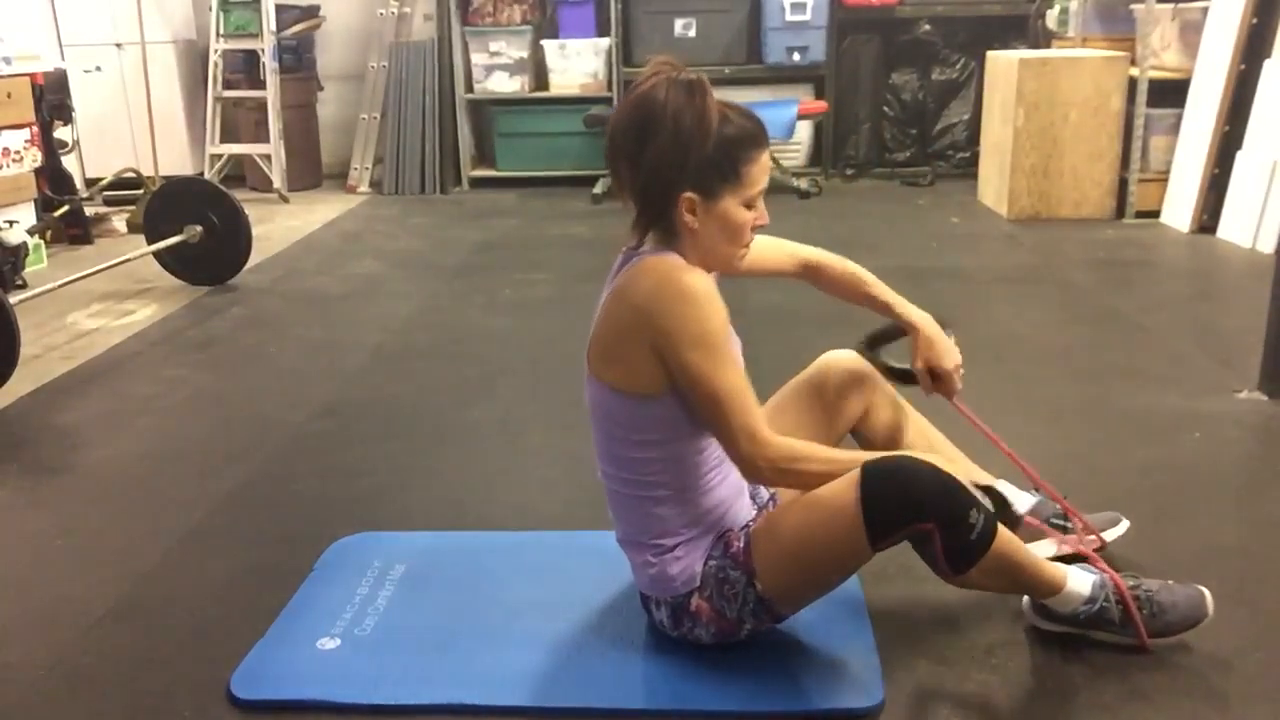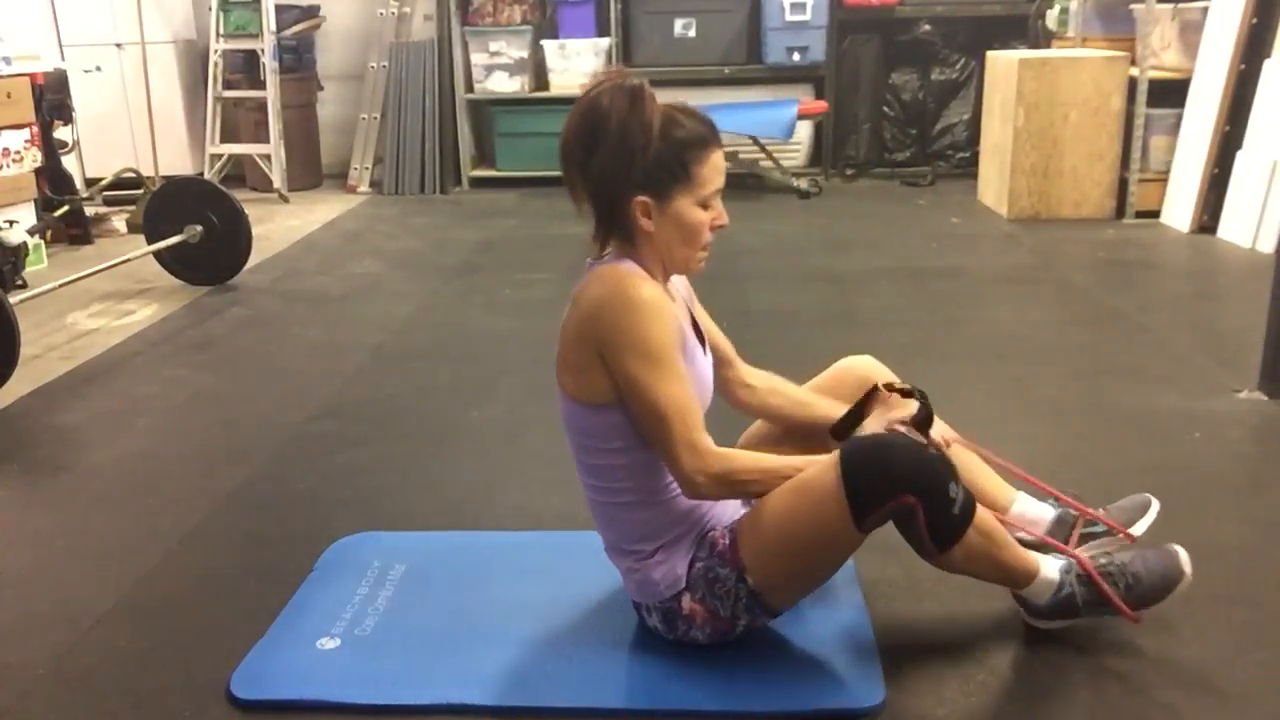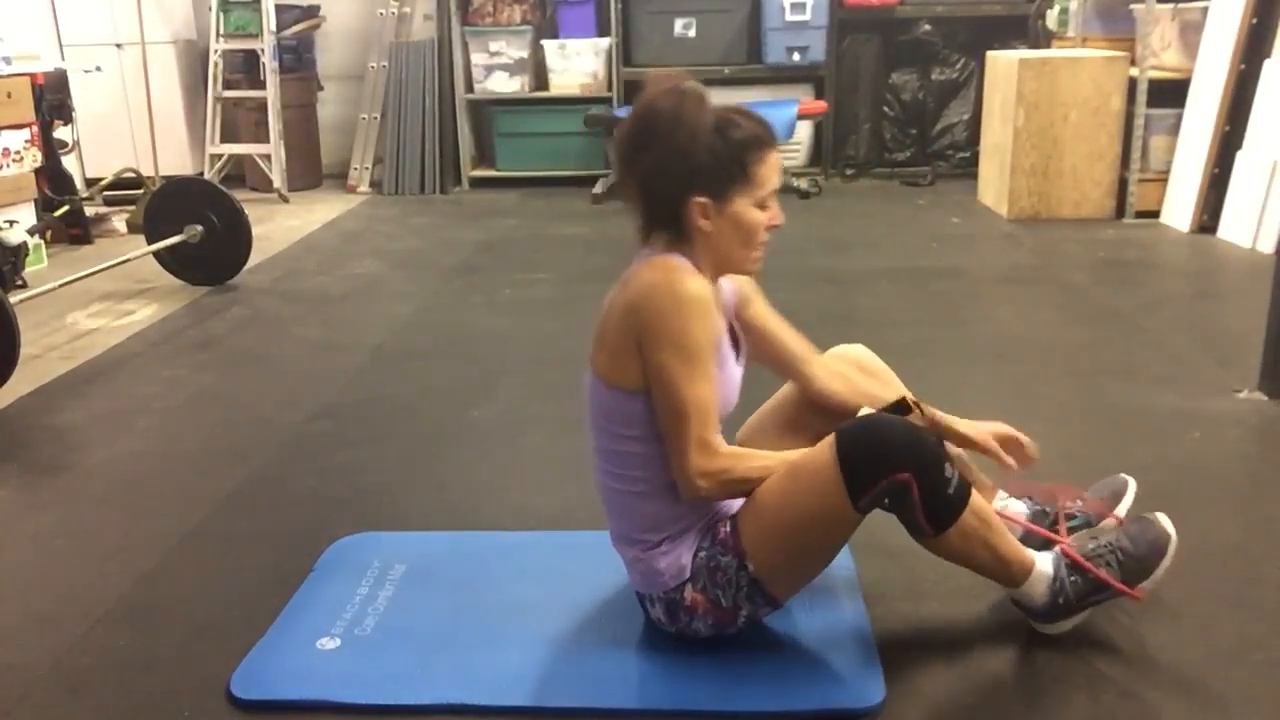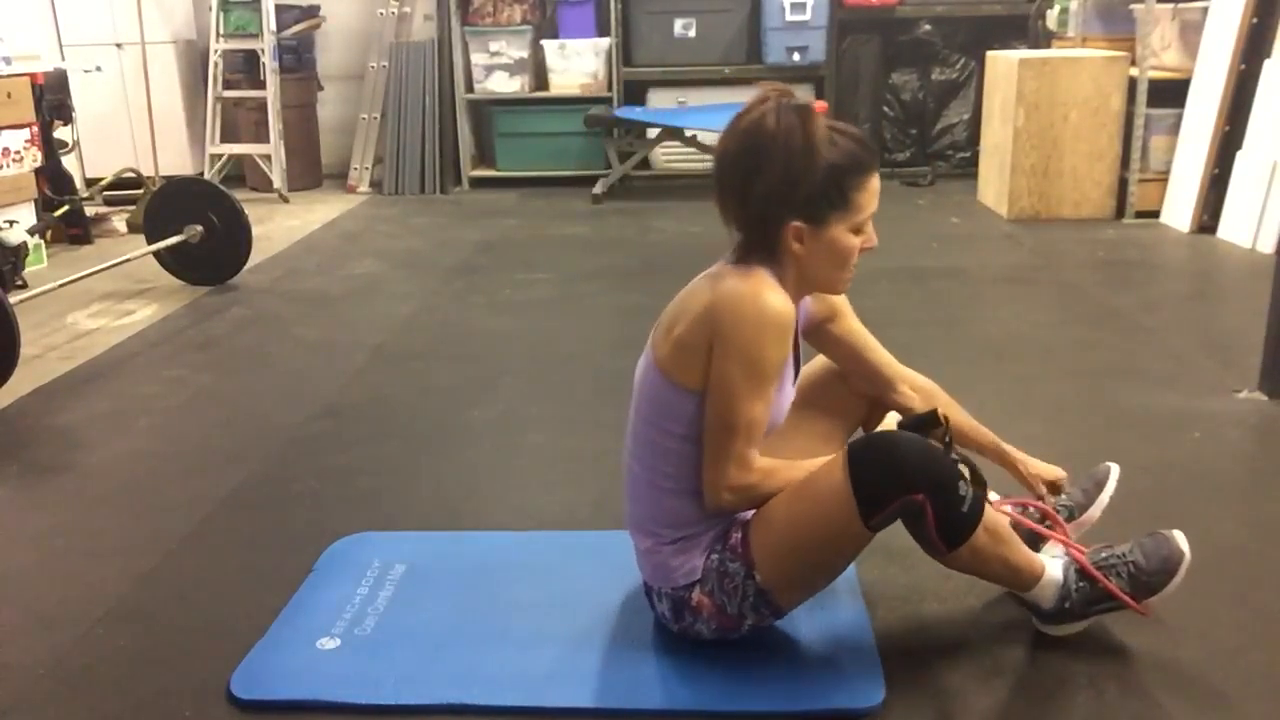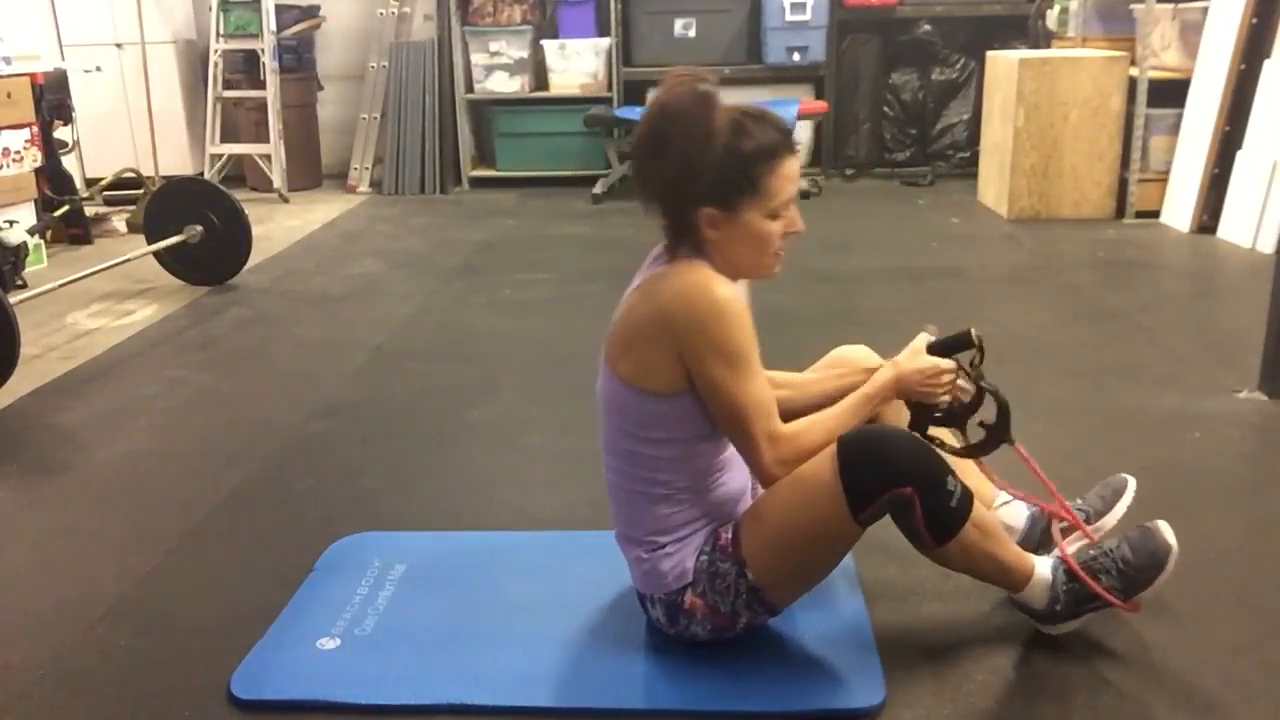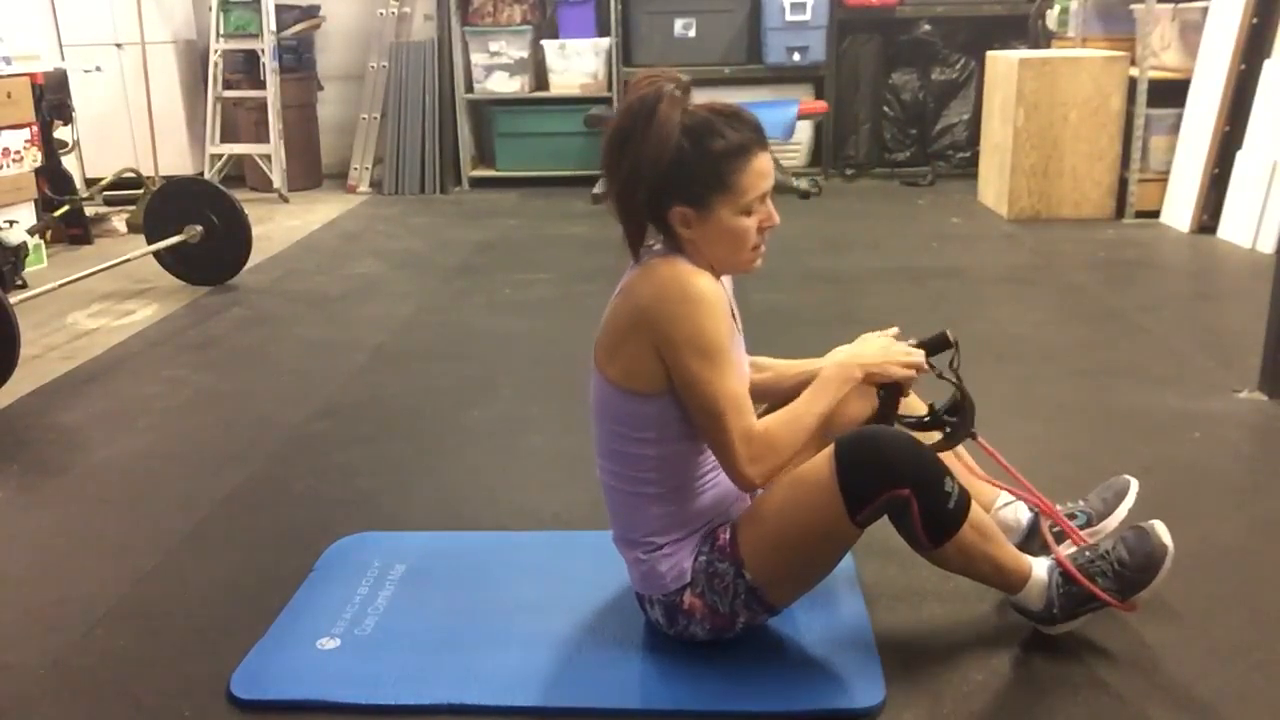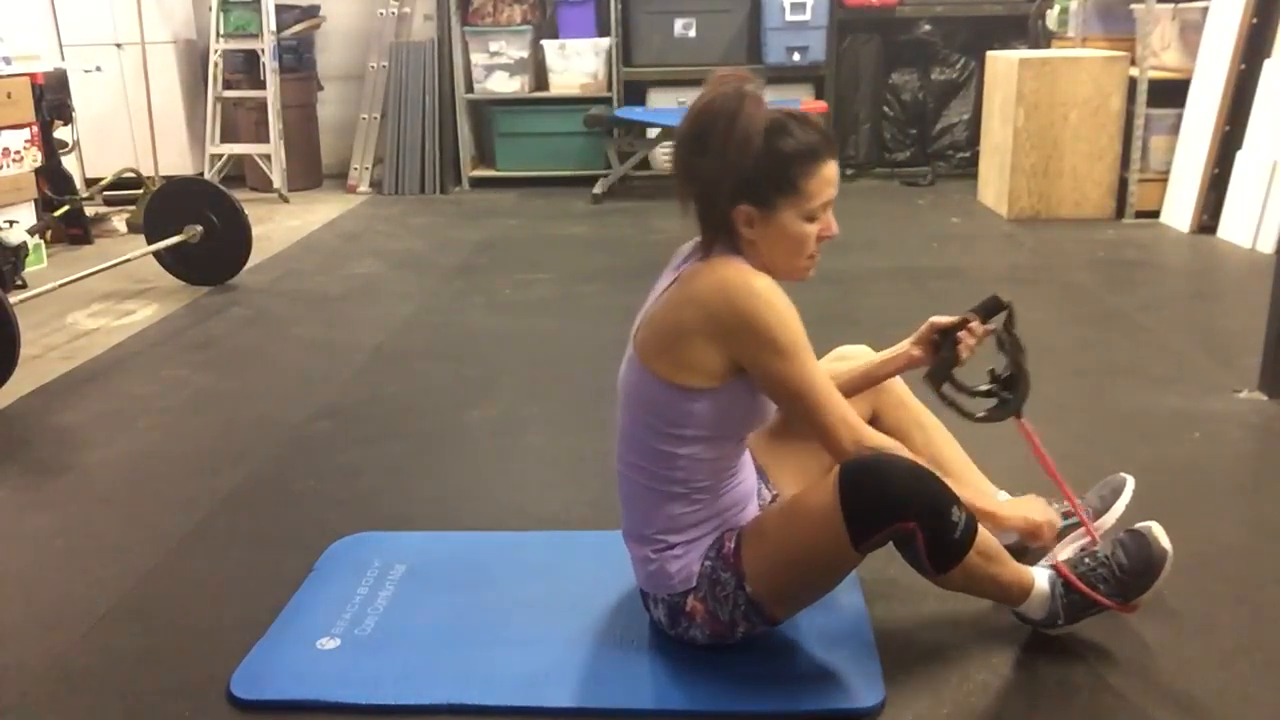
dt=0.4s
person 1, frame 1
left shoulder: (667, 254)
right shoulder: (674, 289)
left elbow: (811, 261)
right elbow: (762, 455)
left wrist: (916, 321)
right wrist: (907, 463)
left hip: (715, 519)
right hip: (701, 586)
left knee: (847, 375)
right knee: (910, 490)
left ankle: (1018, 518)
right ankle: (1074, 600)
person 1, frame 2
left shoulder: (647, 273)
right shoulder: (627, 296)
left elbow: (742, 383)
right elbow: (700, 469)
left wrist: (858, 425)
right wrist: (850, 461)
left hip: (704, 533)
right hip: (691, 590)
left knee: (859, 376)
right knee: (889, 466)
left ankle: (1043, 527)
right ankle: (1050, 587)
person 1, frame 3
left shoulder: (709, 277)
right shoulder: (675, 291)
left elbow: (820, 375)
right elbow: (700, 469)
left wrist: (953, 429)
right wrist: (841, 458)
left hip: (707, 532)
right hip: (693, 583)
left knee: (854, 362)
right knee: (883, 450)
left ankle: (1012, 522)
right ankle: (1046, 587)
person 1, frame 4
left shoulder: (785, 280)
right shoulder: (758, 305)
left elbow: (900, 386)
right elbow: (729, 483)
left wrist: (1015, 461)
right wrist: (856, 467)
left hip: (712, 537)
right hip: (702, 583)
left knee: (863, 377)
right knee: (899, 465)
left ankle: (1003, 528)
right ankle: (1055, 589)
person 1, frame 5
left shoulder: (688, 268)
right shoulder: (702, 298)
left elbow: (754, 393)
right elbow: (772, 457)
left wrist: (880, 376)
right wrist: (889, 382)
left hip: (704, 526)
right hip: (694, 584)
left knee: (854, 364)
right knee: (886, 459)
left ankle: (1018, 525)
right ankle: (1046, 590)
person 1, frame 6
left shoulder: (673, 269)
right shoulder: (683, 293)
left elbow: (737, 381)
right elbow: (750, 460)
left wrist: (855, 367)
right wrist: (846, 371)
left hip: (703, 531)
right hip: (695, 586)
left knee: (866, 386)
right knee: (885, 460)
left ankle: (1020, 526)
right ankle: (1043, 591)
person 1, frame 7
left shoulder: (712, 264)
right shoulder: (740, 294)
left elbow: (806, 395)
right elbow: (849, 444)
left wrist: (901, 357)
right wrist: (993, 510)
left hip: (719, 517)
right hip: (699, 588)
left knee: (856, 363)
right knee: (890, 487)
left ankle: (1023, 535)
right ankle: (1042, 597)
